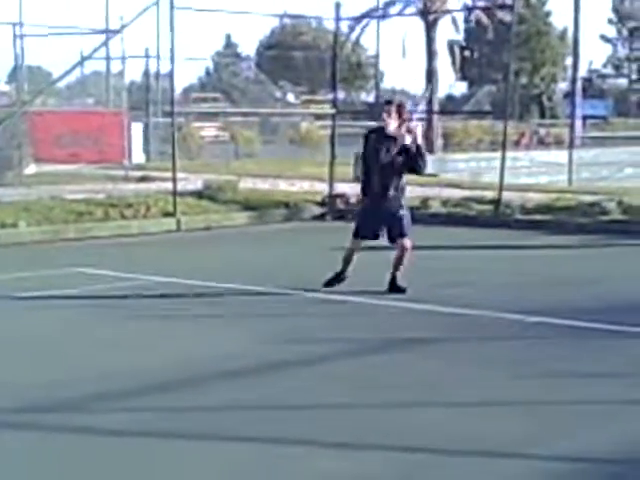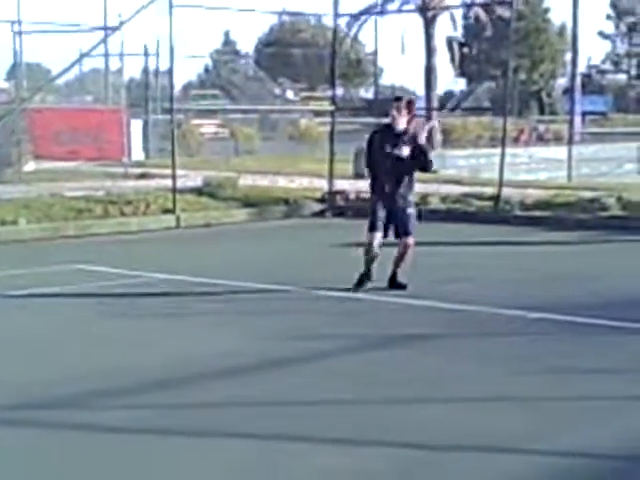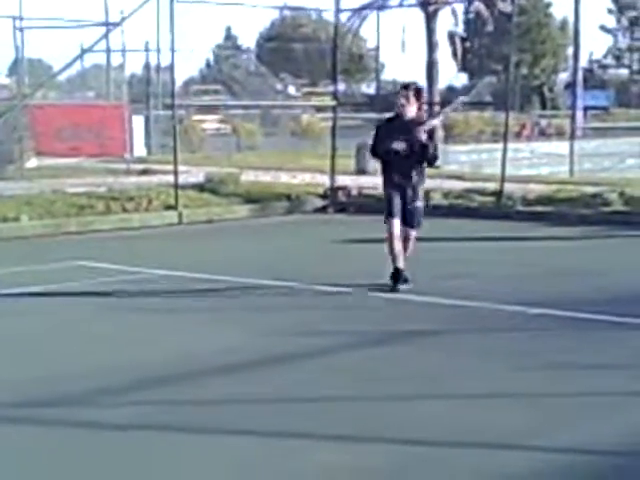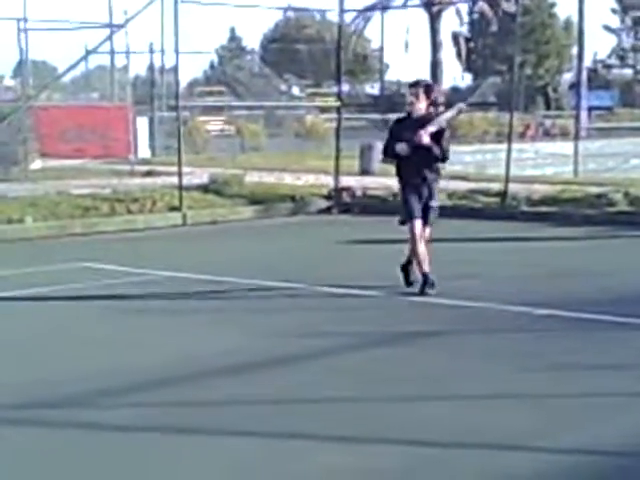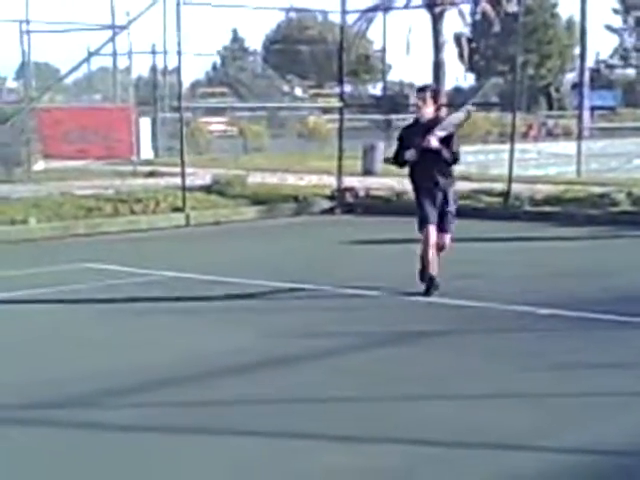
dt=0.1s
person 1, frame 1
left shoulder: (408, 143)
right shoulder: (372, 136)
left elbow: (419, 169)
right elbow: (370, 160)
left wrist: (417, 145)
left hip: (395, 200)
right hip: (371, 199)
left knee: (404, 245)
right knee: (355, 243)
left ankle: (394, 281)
right ankle: (342, 272)
person 1, frame 2
left shoulder: (416, 139)
right shoulder: (378, 135)
left elbow: (426, 167)
right elbow: (371, 163)
left wrist: (421, 145)
right wrist: (396, 154)
left hip: (403, 196)
right hip: (380, 195)
left knee: (407, 243)
right knee: (374, 242)
left ankle: (393, 277)
right ankle: (367, 272)
person 1, frame 3
left shoulder: (425, 127)
right shoulder: (386, 125)
left elbow: (432, 160)
right elbow: (375, 150)
left wrist: (425, 142)
right wrist: (392, 147)
left hip: (414, 187)
right hip: (392, 185)
left knee: (410, 235)
right knee: (394, 229)
left ankle: (398, 270)
right ankle: (400, 272)
person 1, frame 4
right shoulder: (399, 125)
left elbow: (443, 157)
right elbow: (386, 151)
left wrist: (429, 143)
right wrist: (396, 149)
left hip: (429, 185)
right hip: (409, 185)
left knee: (424, 235)
right knee: (415, 230)
left ankle: (408, 265)
right ankle: (427, 278)
person 1, frame 5
right shoulder: (408, 131)
left elbow: (454, 157)
right elbow: (397, 159)
left wrist: (438, 146)
right wrist: (405, 156)
left hip: (444, 190)
right hip: (423, 191)
left knee: (443, 242)
right knee: (429, 235)
left ankle: (425, 262)
right ankle: (431, 279)
